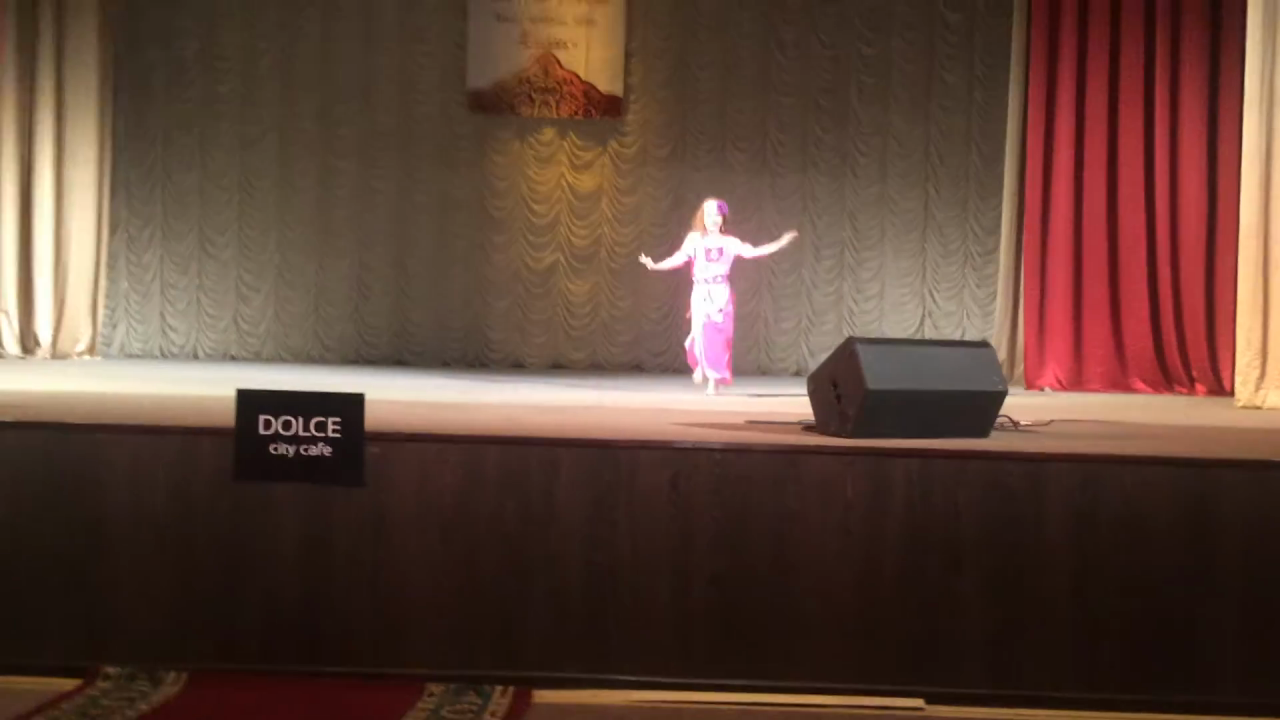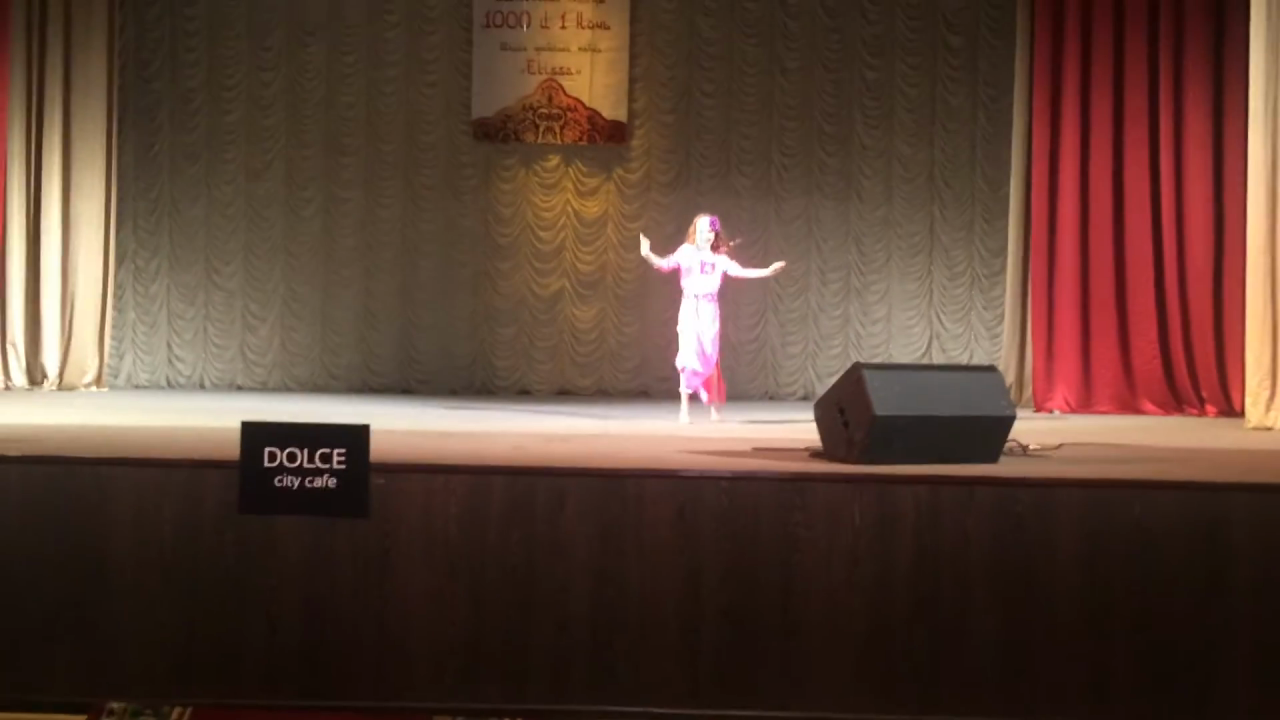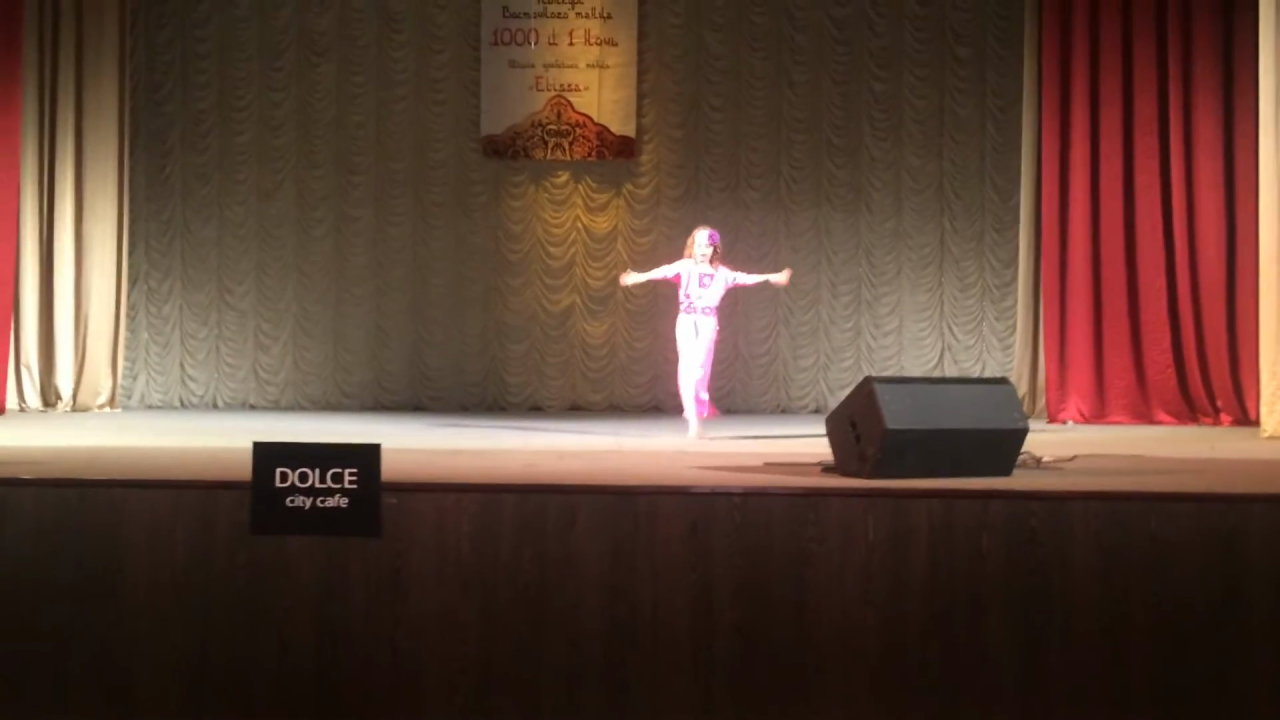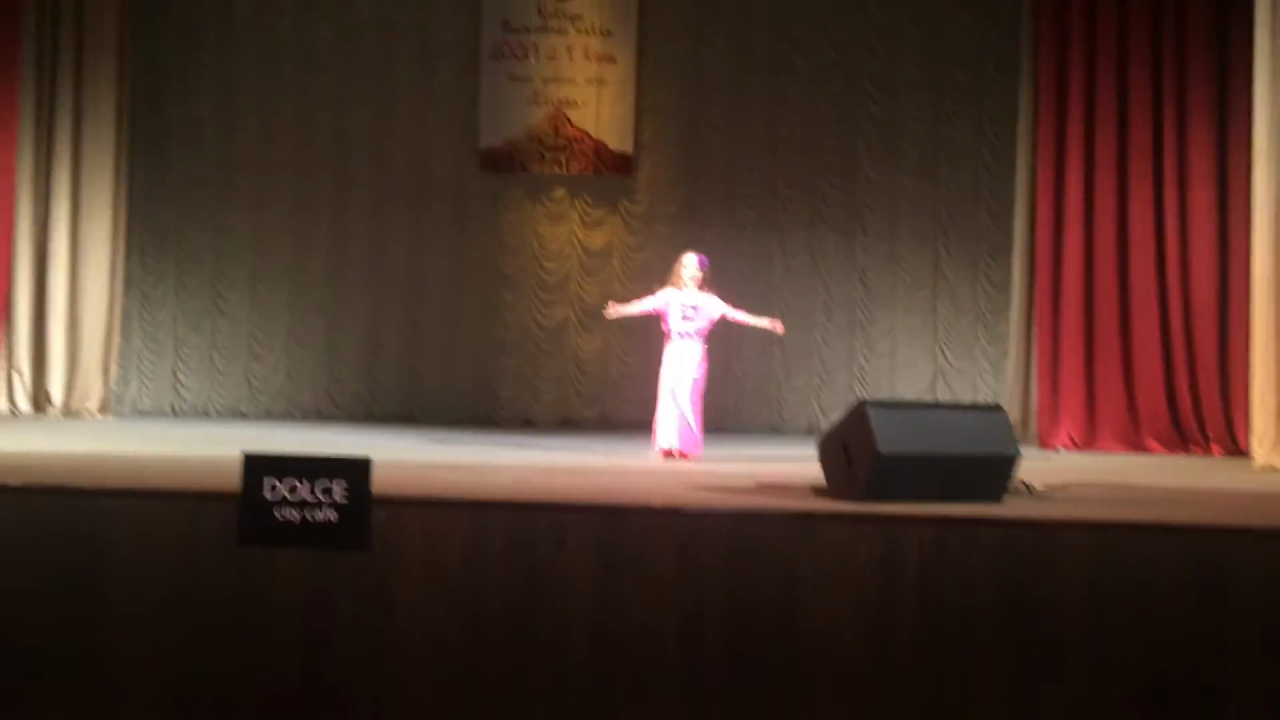
dt=0.3s
person 1, frame 1
left shoulder: (729, 241)
right shoulder: (693, 240)
left elbow: (751, 252)
right elbow: (679, 259)
left wrist: (779, 243)
right wrist: (655, 265)
left hip: (721, 291)
right hip: (701, 292)
left knee: (721, 337)
right knee: (701, 329)
left ankle: (714, 381)
right ankle: (701, 367)
person 1, frame 2
left shoulder: (720, 258)
right shoulder: (686, 251)
left elbow: (739, 271)
right elbow: (665, 265)
left wrist: (768, 271)
right wrist: (648, 255)
left hip: (709, 309)
right hip: (689, 308)
left knee: (709, 357)
right knee: (689, 353)
left ankle: (714, 404)
right ankle: (685, 406)
person 1, frame 3
left shoulder: (721, 272)
right shoulder: (684, 266)
left elbow: (745, 278)
right elbow: (660, 273)
left wrist: (772, 277)
right wrist: (636, 277)
left hip: (707, 323)
right hip: (687, 322)
left knee: (697, 367)
right knee: (688, 367)
left ankle: (695, 418)
right ankle: (693, 418)
person 1, frame 4
left shoulder: (709, 300)
right shoulder: (668, 295)
left elbow: (734, 314)
right elbow: (645, 305)
left wrist: (765, 322)
right wrist: (620, 310)
left hip: (694, 351)
right hip: (674, 350)
left knee: (688, 397)
right knee: (668, 395)
left ankle: (683, 446)
right ankle: (664, 445)
